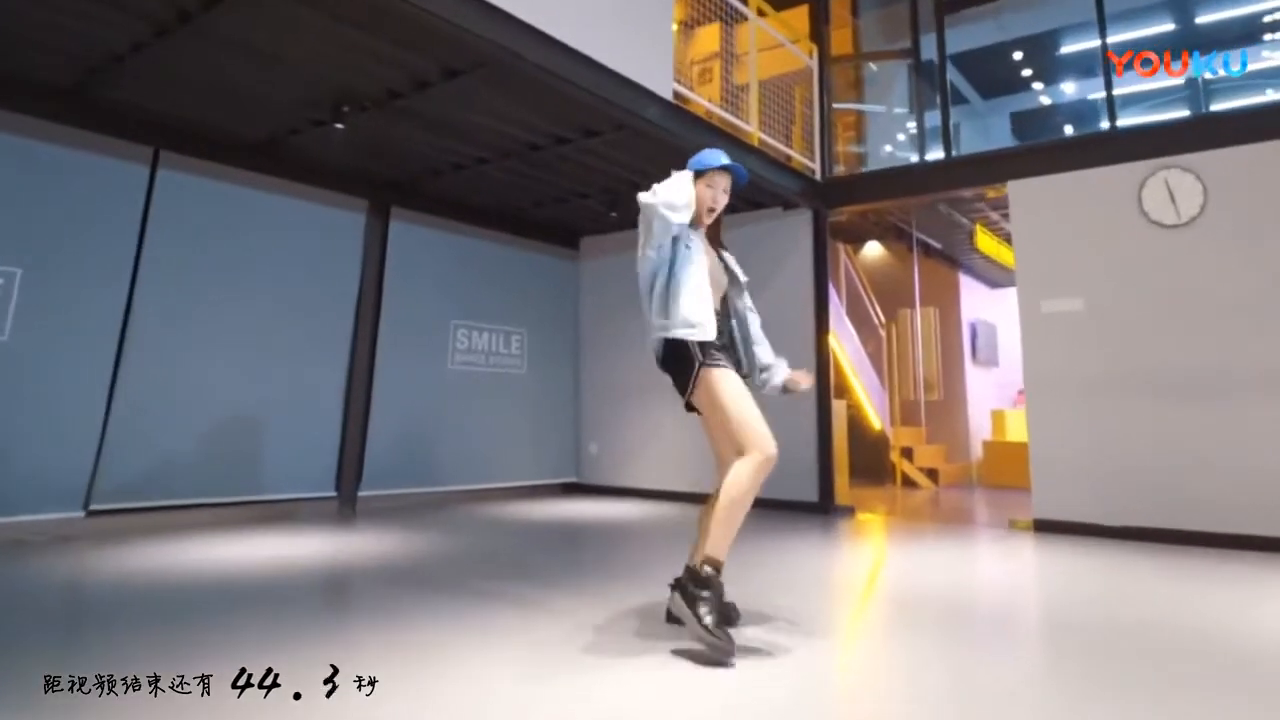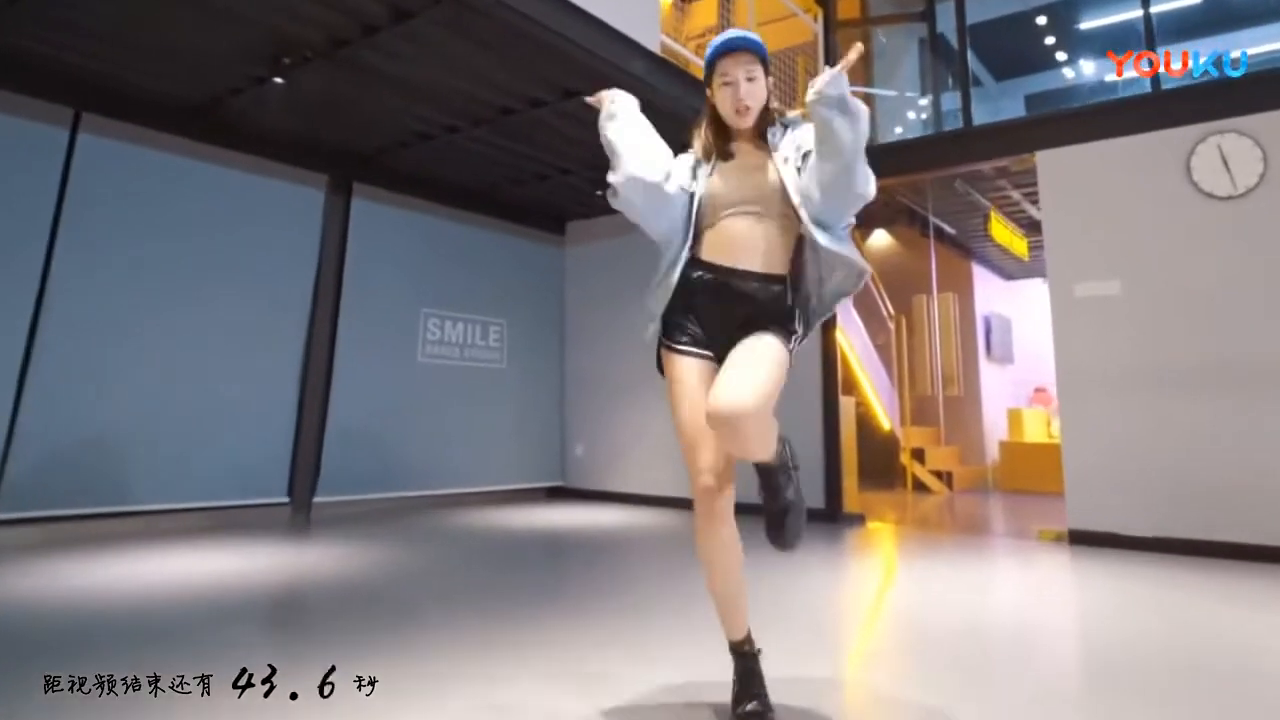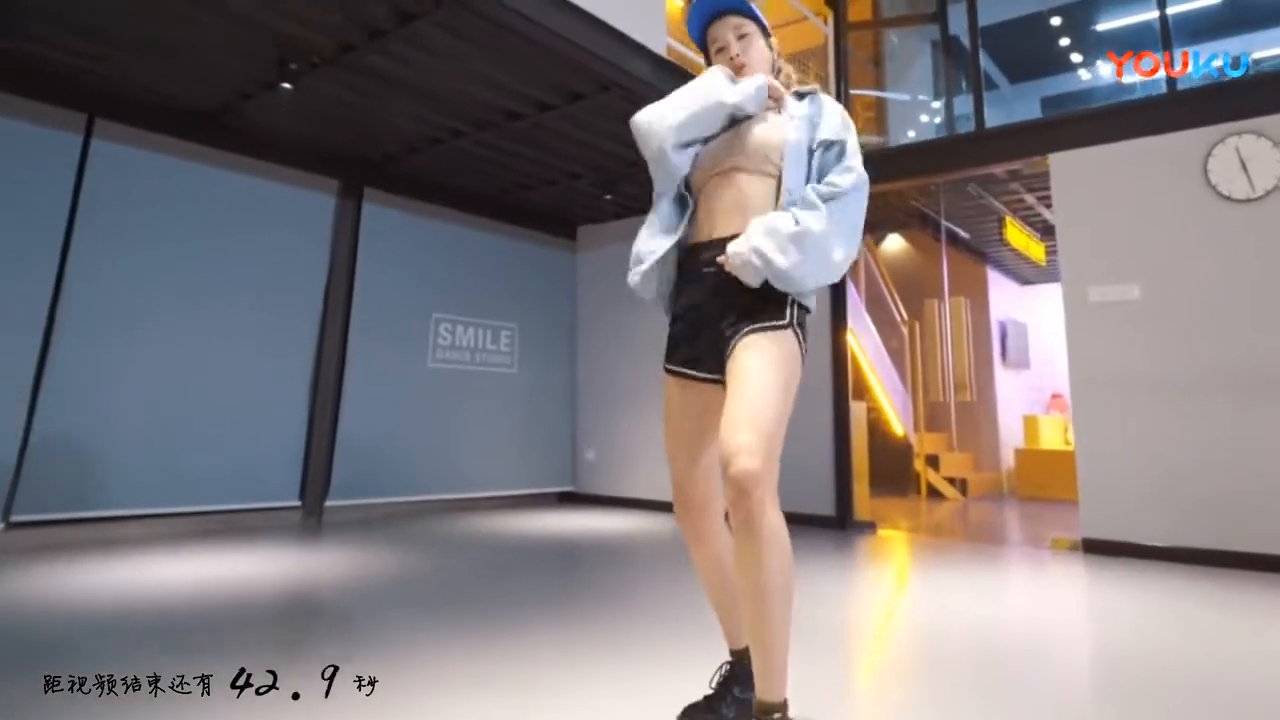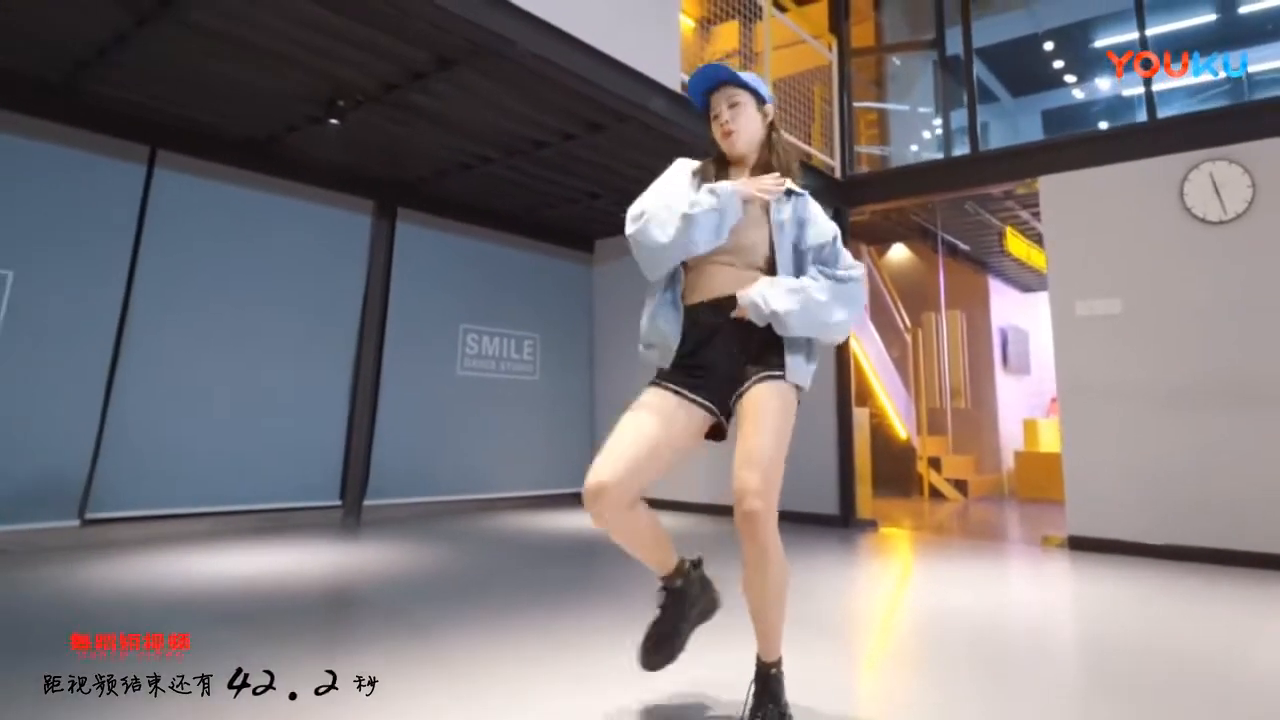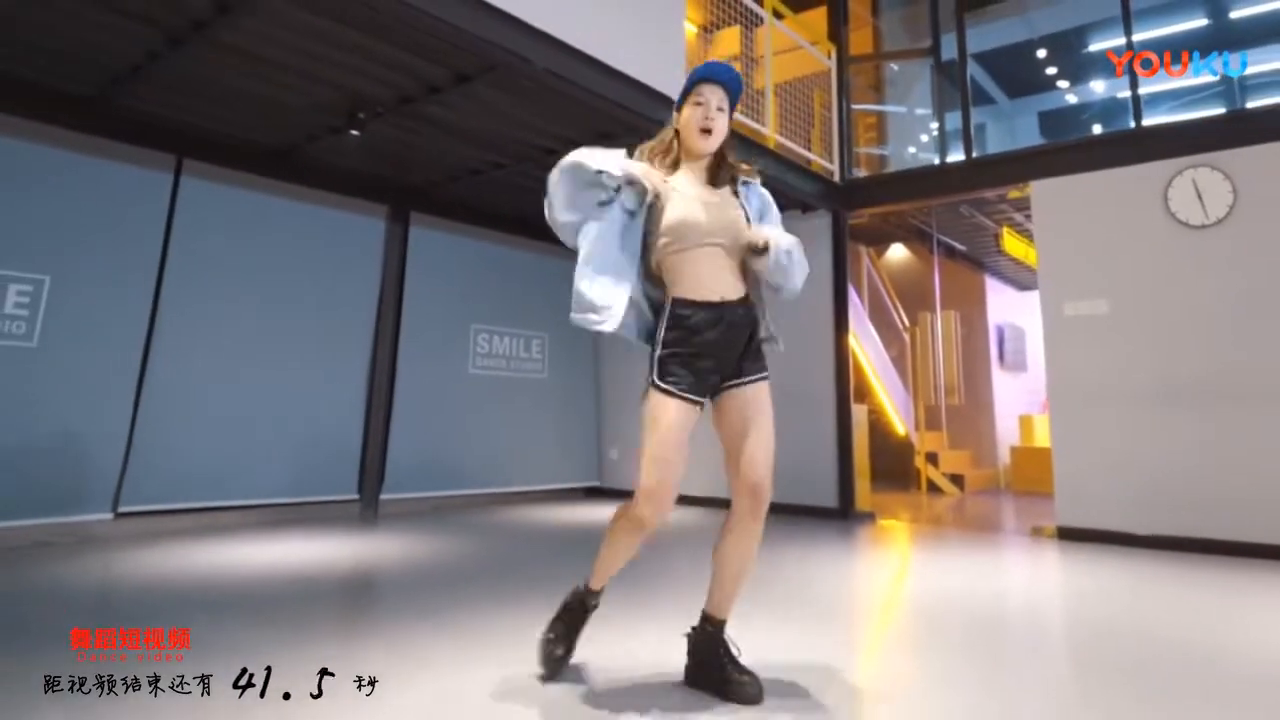
dt=0.7s
person 1, frame 1
left shoulder: (719, 253)
right shoulder: (673, 235)
left elbow: (741, 318)
right elbow: (658, 207)
left wrist: (778, 370)
right wrist: (684, 183)
left hip: (720, 350)
right hip: (692, 348)
left knee: (737, 473)
right knee: (761, 451)
left ankle: (695, 583)
right ankle: (701, 584)
person 1, frame 2
left shoulder: (803, 144)
right shoulder: (696, 162)
left elbow: (847, 185)
right elbow: (648, 201)
left wrist: (832, 102)
right wrist: (626, 120)
left hip: (767, 313)
right hip: (695, 311)
left knee: (733, 410)
right knee: (708, 482)
left ankle: (774, 457)
right ankle: (746, 664)
person 1, frame 3
left shoulder: (815, 112)
right shoulder: (704, 121)
left elbow: (840, 205)
right elbow: (655, 130)
left wrist: (763, 251)
right wrist: (737, 90)
left hip: (765, 290)
right hip: (693, 295)
left knee: (749, 473)
right knee: (694, 505)
person 1, frame 4
left shoulder: (797, 207)
right shoulder: (685, 179)
left elbow: (842, 292)
right elbow: (649, 238)
left wrist: (777, 299)
right wrist: (730, 197)
left hip: (762, 350)
right hip: (691, 353)
left knee: (754, 507)
right knee: (603, 492)
right ankle: (683, 583)
person 1, frame 5
left shoulder: (748, 192)
right shoulder: (643, 183)
left elbow: (789, 272)
right elbow: (565, 201)
left wrist: (774, 248)
right wrist: (622, 172)
left hip: (741, 341)
right hip: (679, 343)
left knee: (754, 491)
right knee: (651, 504)
left ankle: (709, 643)
right ankle: (583, 601)
